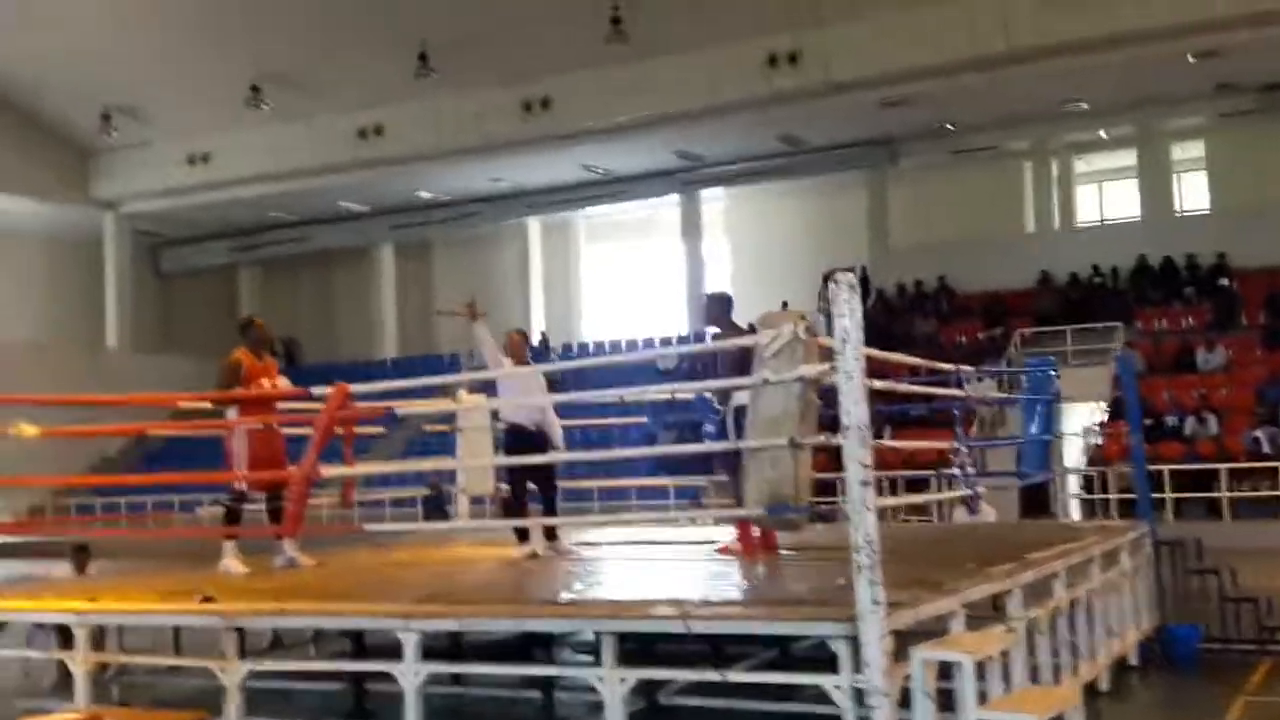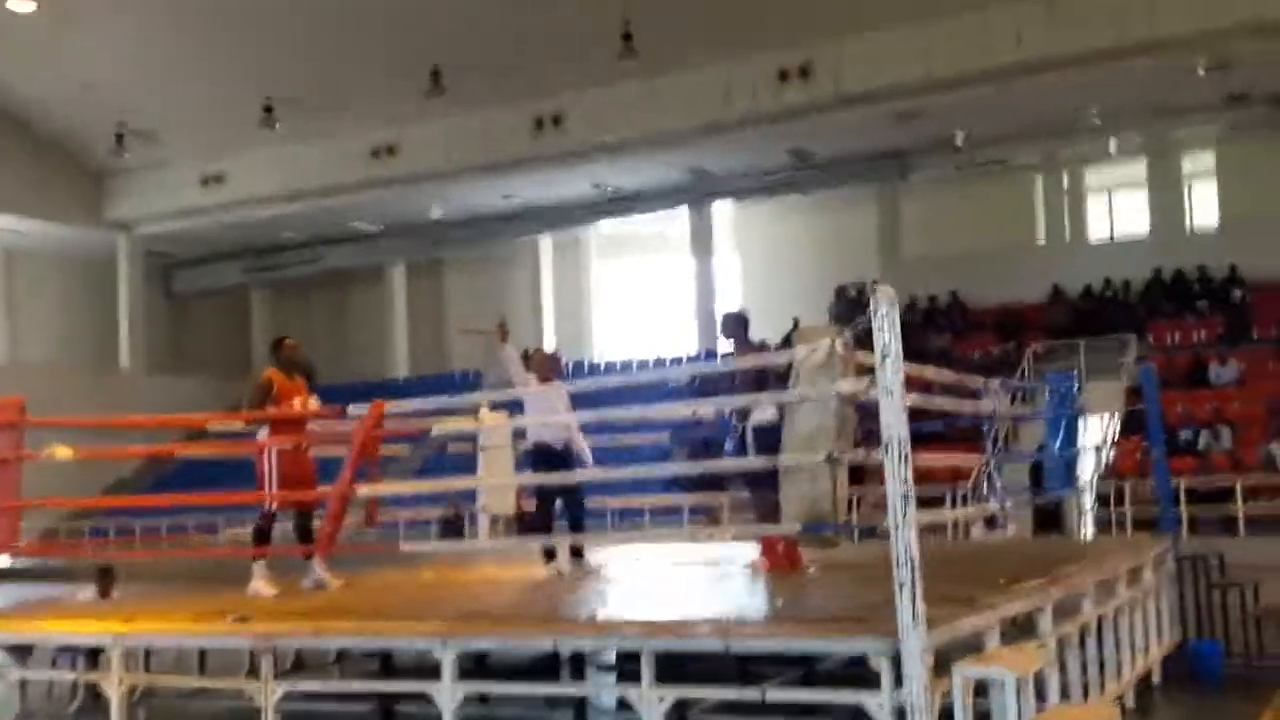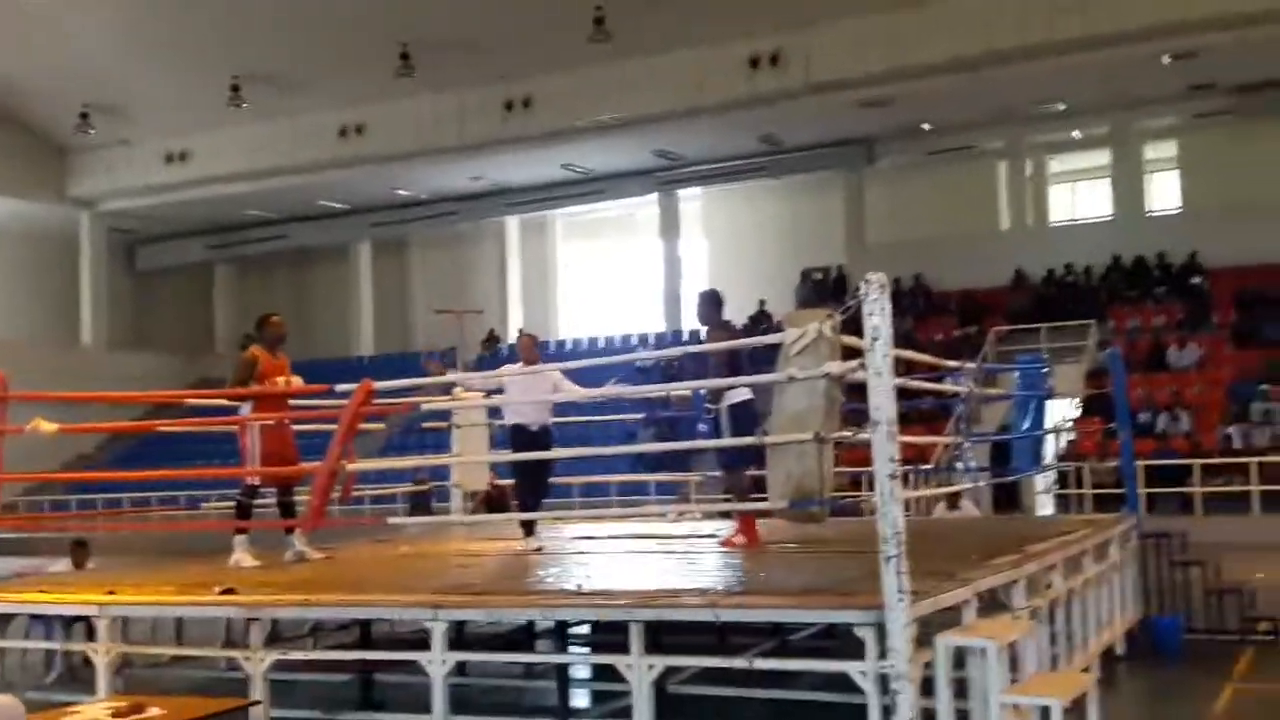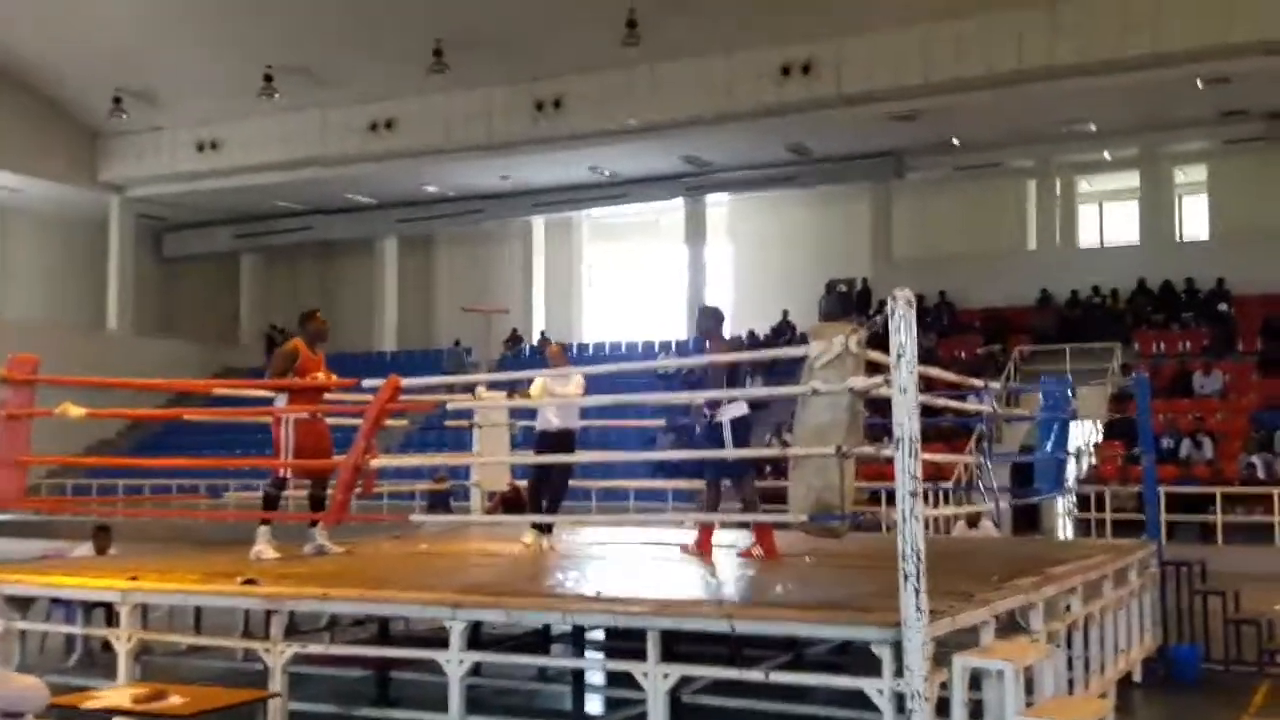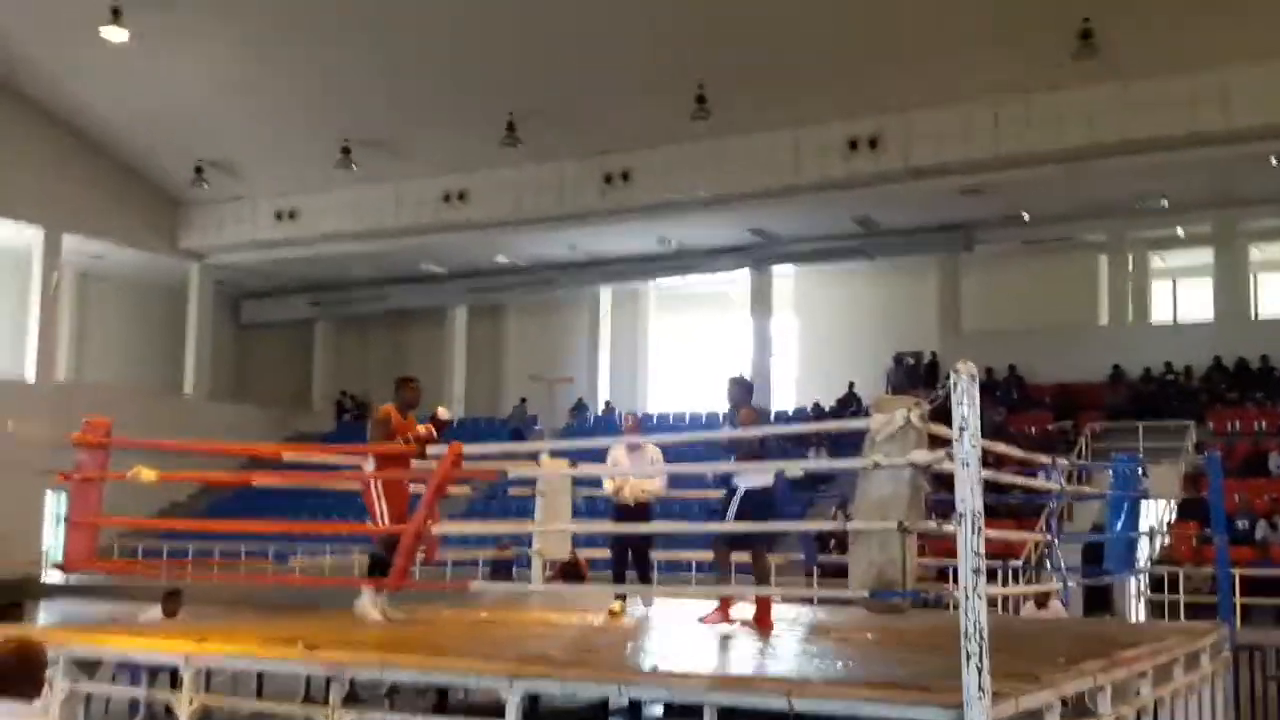
dt=0.5s
person 1, frame 1
left shoulder: (271, 361)
right shoulder: (236, 360)
left wrist: (283, 391)
right wrist: (250, 392)
left hip: (269, 427)
right hip: (244, 428)
left knee: (277, 487)
right knee: (240, 489)
left ankle: (286, 549)
right ankle: (229, 553)
person 1, frame 2
left shoulder: (302, 381)
right shoulder: (268, 379)
right elbow: (250, 414)
left wrist: (312, 409)
right wrist: (280, 411)
left hip: (299, 446)
right hip: (275, 447)
left knee: (306, 507)
right knee: (270, 508)
left ankle: (315, 570)
right ankle: (259, 574)
person 1, frame 3
left shoulder: (284, 359)
right shoulder: (251, 357)
right elbow: (232, 391)
left wrist: (295, 387)
right wrist: (264, 388)
left hip: (280, 423)
right hip: (257, 424)
left knee: (287, 482)
right knee: (252, 482)
left ankle: (296, 544)
right ankle: (240, 548)
person 1, frame 4
left shoulder: (319, 353)
right shoulder: (292, 349)
right elbow: (271, 381)
left wrist: (328, 384)
right wrist: (305, 382)
left hip: (314, 417)
right hip: (292, 417)
left knee: (322, 474)
right knee: (282, 475)
left ankle: (318, 537)
right ankle: (263, 539)
person 1, frame 5
left shoulder: (410, 419)
right shoulder: (384, 414)
left elbow: (421, 450)
right elbow: (376, 447)
left wrist: (436, 428)
right wrist: (407, 439)
left hip: (398, 482)
right hip: (378, 481)
left knee: (396, 540)
right knee: (388, 536)
left ankle: (377, 602)
right ankle: (368, 595)
person 2, frame 1
left shoulder: (726, 338)
right shoulder: (742, 334)
left elbow: (727, 376)
left wrist: (721, 403)
left hip: (735, 405)
right hip: (746, 403)
left knee: (736, 470)
right knee: (738, 470)
left ankle: (745, 537)
right ankle: (766, 536)
person 2, frame 2
left shoulder: (743, 353)
right shoulder: (759, 350)
left elbow: (743, 390)
left wrist: (737, 422)
left hip: (754, 422)
right hip: (768, 418)
left knee: (760, 486)
right knee: (770, 484)
person 2, frame 3
left shoulder: (716, 334)
right shoulder: (729, 330)
left elbow: (719, 375)
left wrist: (712, 408)
left hip: (729, 404)
right hip: (742, 400)
left knee: (734, 468)
right knee: (733, 467)
left ankle: (748, 532)
right ankle: (746, 526)
person 2, frame 4
left shoulder: (717, 348)
right shoulder: (721, 347)
left elbow: (719, 387)
left wrist: (707, 416)
left hip: (728, 418)
right hip: (727, 416)
left knee: (740, 481)
right knee: (712, 478)
left ankle: (765, 542)
right ankle: (703, 543)
person 2, frame 5
left shoulder: (745, 415)
right shoulder: (752, 415)
left elbow: (751, 450)
left hip: (749, 487)
right hip: (762, 486)
left knee: (722, 545)
right knee: (758, 550)
left ankle: (723, 608)
right ankle: (762, 617)
person 3, frame 1
left shoulder: (537, 375)
right shoulder: (502, 367)
left elbow: (547, 409)
right elbow: (487, 347)
left wrist: (558, 441)
right wrist: (476, 321)
left hip: (538, 435)
right hip: (515, 435)
left knee: (548, 487)
right knee: (517, 490)
left ankle: (552, 538)
right ankle: (524, 542)
person 3, frame 2
left shoulder: (562, 392)
right shoulder: (528, 386)
left elbow: (573, 428)
right elbow: (513, 364)
left wrist: (586, 458)
right wrist: (504, 341)
left hip: (563, 453)
right hip: (541, 453)
left knee: (576, 504)
right knee: (545, 508)
left ankle: (577, 557)
right ankle: (551, 560)
person 3, frame 3
left shoulder: (551, 375)
right shoulder: (509, 372)
left elbow: (577, 391)
right elbow: (479, 382)
left hip: (542, 432)
right hip: (520, 432)
left knee: (540, 484)
right knee: (525, 484)
left ankle: (533, 528)
right ankle: (528, 534)
person 3, frame 4
left shoulder: (576, 379)
right shoulder: (541, 379)
left elbow: (573, 395)
right elbow: (531, 397)
left wrist: (551, 389)
right wrist: (529, 396)
left hip: (565, 435)
right hip: (544, 434)
left knee: (557, 485)
right knee: (536, 482)
left ankle: (545, 531)
right ankle: (535, 528)
person 3, frame 5
left shoulder: (653, 453)
right shoulder: (615, 452)
left elbow: (661, 484)
right elbow: (607, 480)
left wrist: (641, 486)
right wrist: (613, 489)
left hip: (642, 507)
right hip: (621, 507)
left knee: (640, 552)
right knee: (618, 551)
right ankle: (619, 598)
